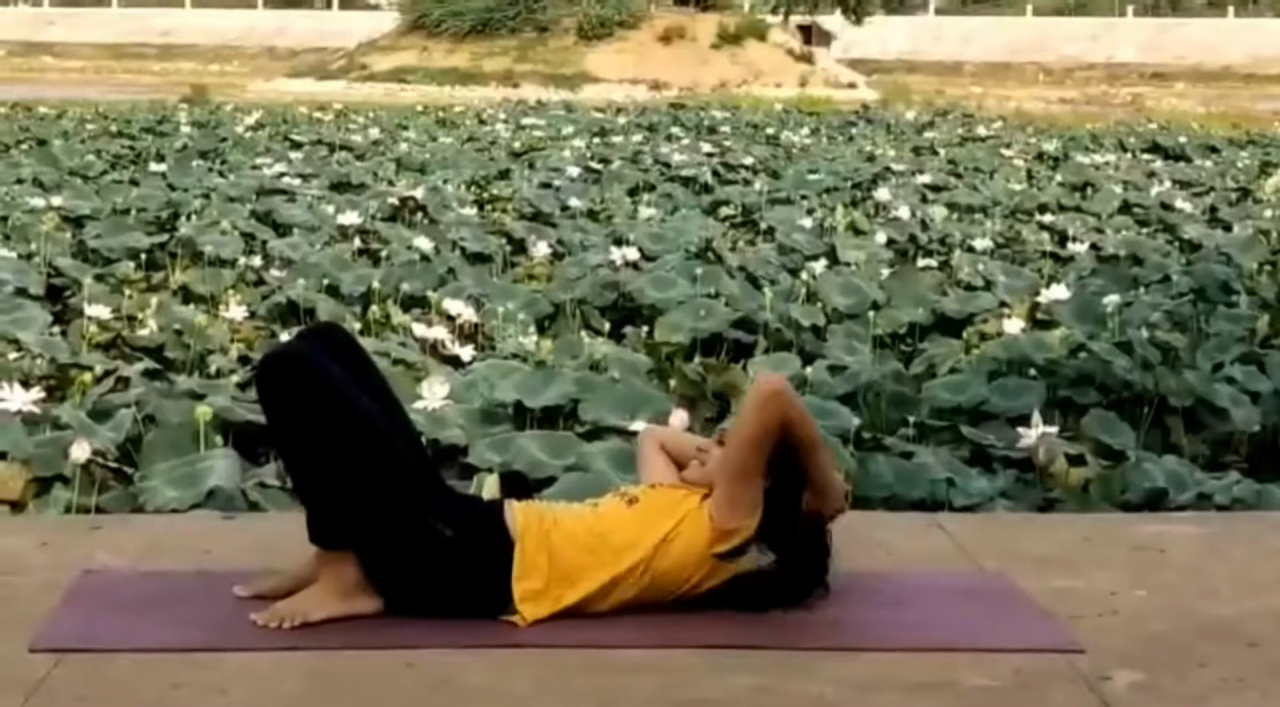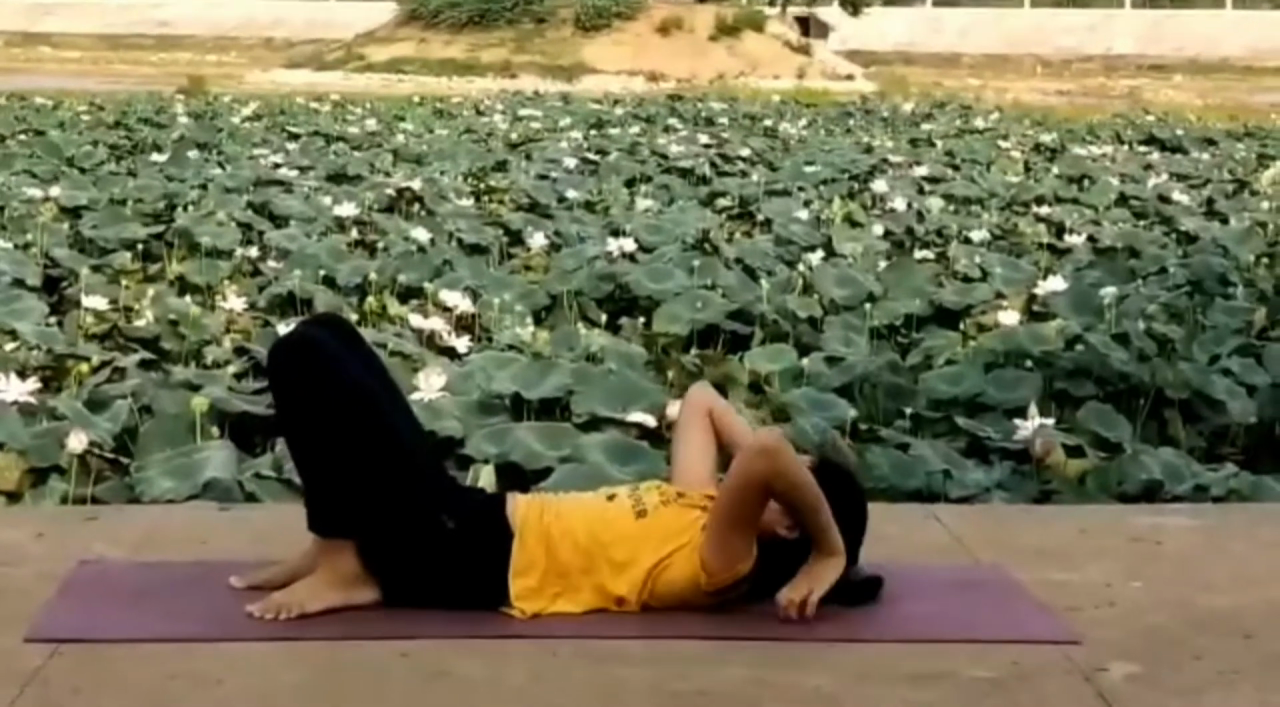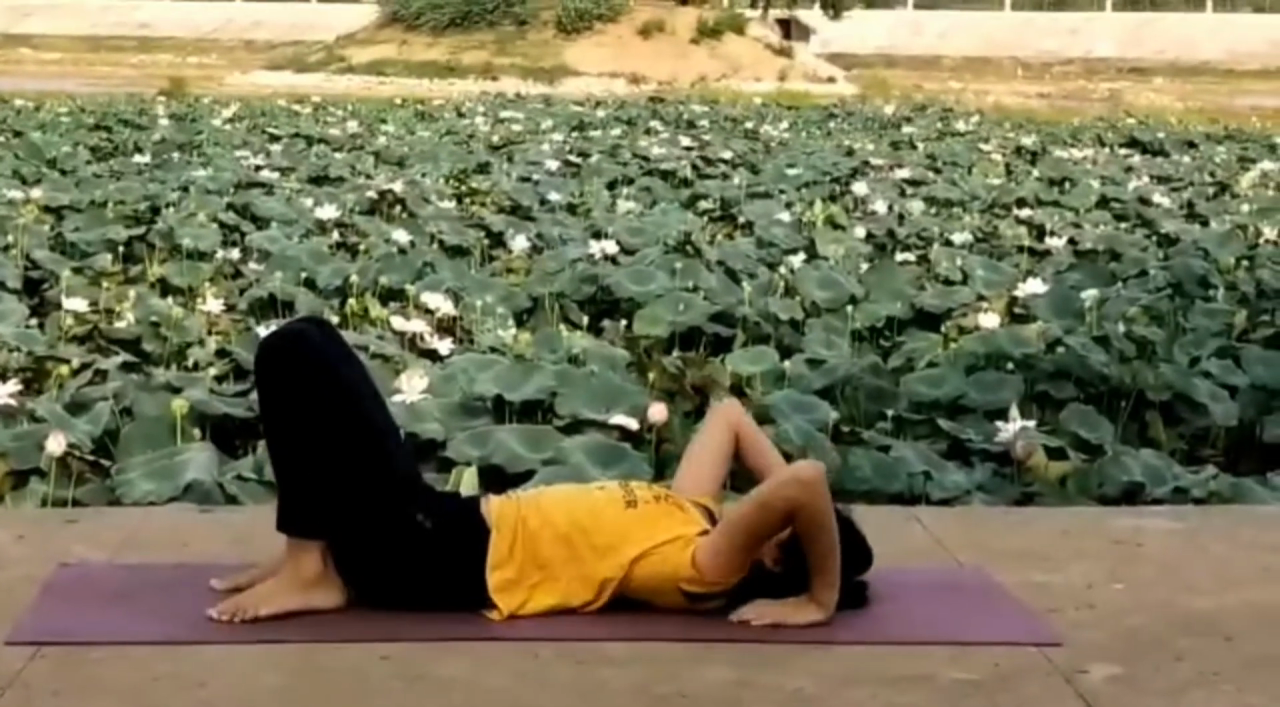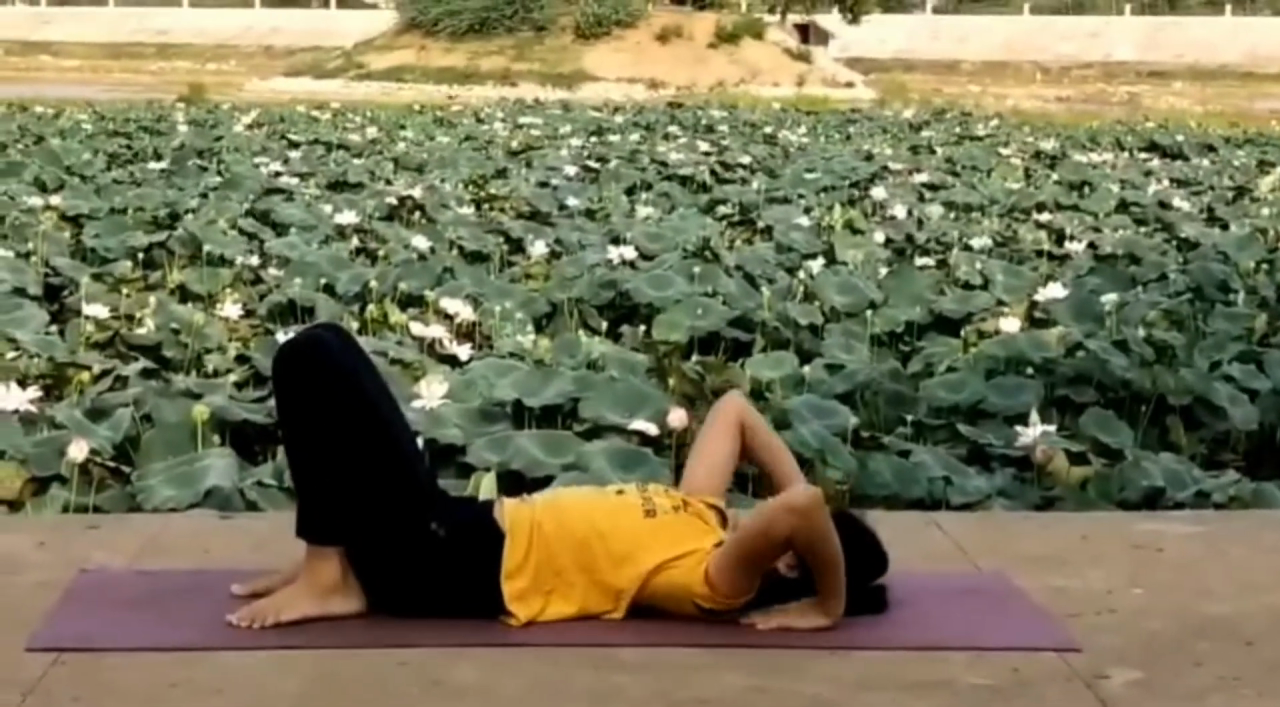
dt=0.7s
person 1, frame 1
left shoulder: (725, 526)
right shoulder: (689, 507)
left elbow: (769, 393)
right elbow: (652, 435)
left wrist: (822, 481)
right wrist: (710, 452)
left hip: (460, 568)
right hip: (468, 532)
left knee: (288, 371)
right knee: (323, 344)
left ankle: (346, 582)
right ankle: (335, 558)
person 1, frame 2
left shoulder: (724, 563)
right shoulder: (703, 504)
left elbow: (767, 449)
right elbow: (700, 397)
left wrist: (830, 552)
right wrist: (775, 464)
left hip: (457, 557)
right hip: (477, 519)
left knee: (300, 356)
right knee: (325, 335)
left ankle: (344, 570)
right ankle: (335, 547)
person 1, frame 3
left shoulder: (707, 571)
right shoulder: (694, 515)
right elbow: (727, 411)
left wrist: (819, 601)
right wrist: (790, 494)
left hip: (430, 560)
right hip: (446, 530)
left knee: (290, 354)
right knee: (309, 339)
left ankle: (310, 574)
right ankle: (313, 554)
person 1, frame 4
left shoulder: (719, 584)
right shoulder: (706, 516)
left elbow: (801, 507)
right elbow: (731, 406)
left wrist: (828, 608)
right wrist: (795, 494)
left hip: (446, 565)
right hip: (461, 530)
left knee: (308, 361)
right knee: (325, 346)
left ankle: (329, 581)
right ankle: (331, 561)
